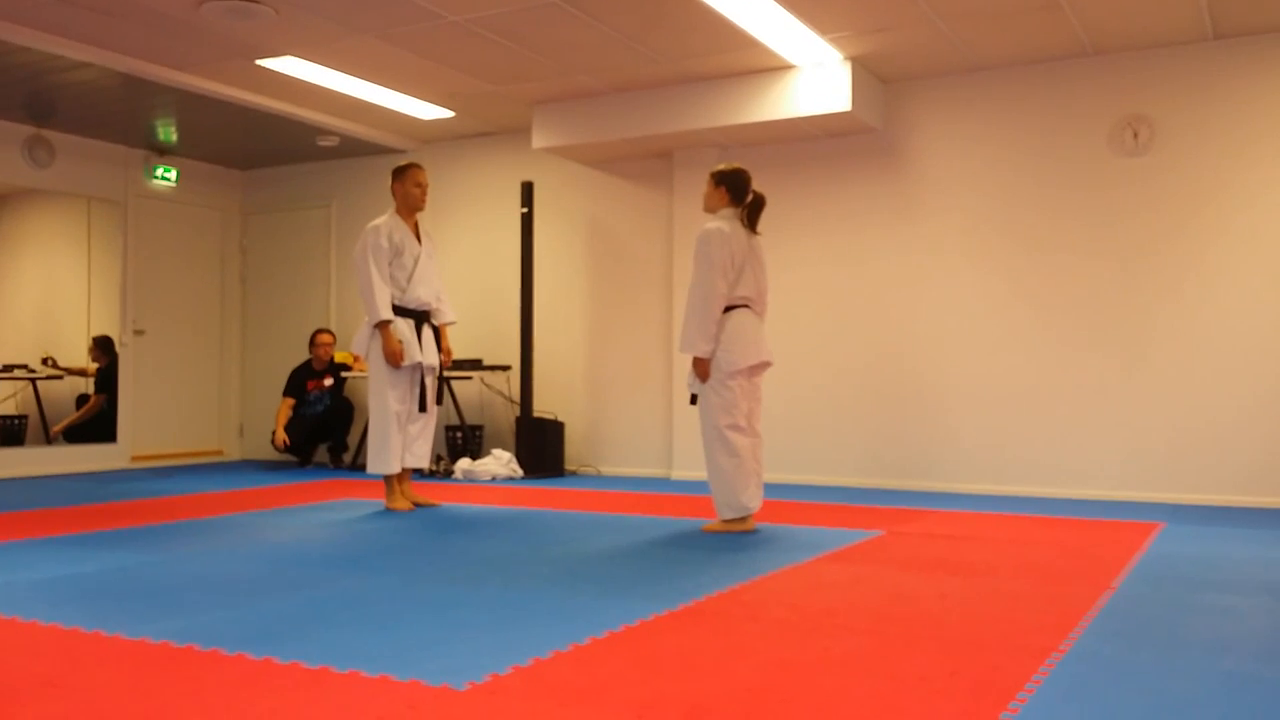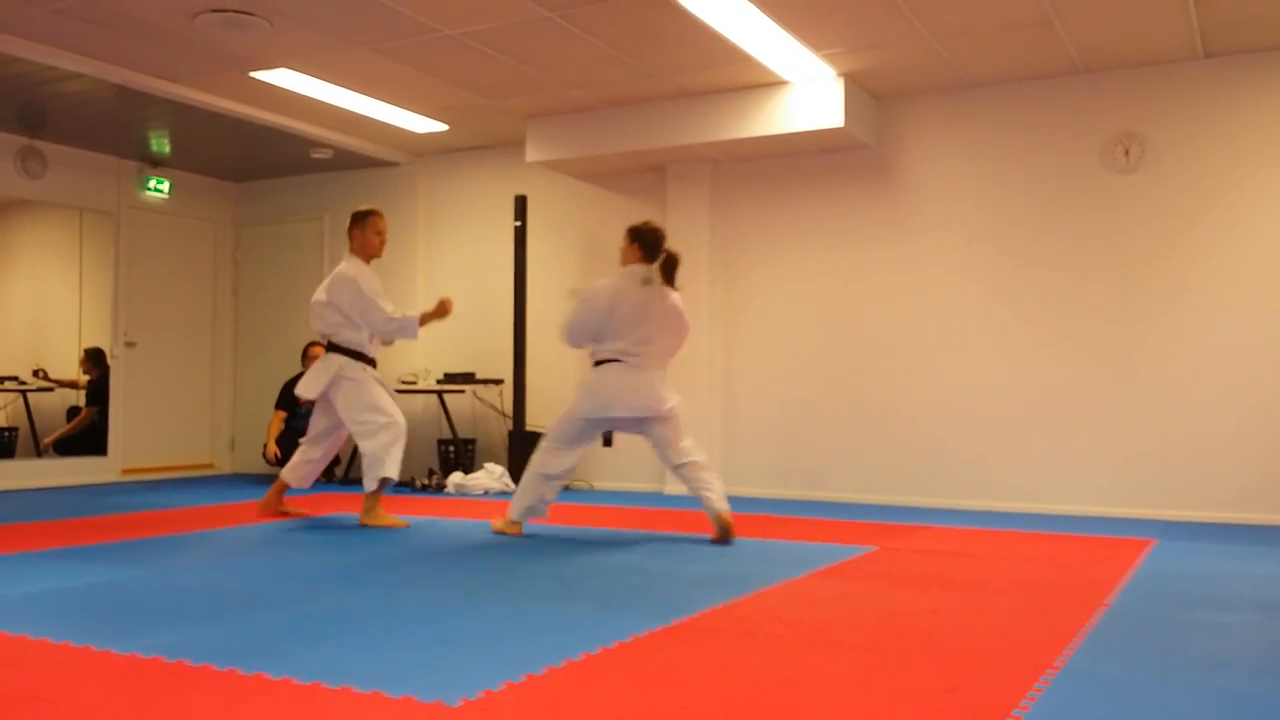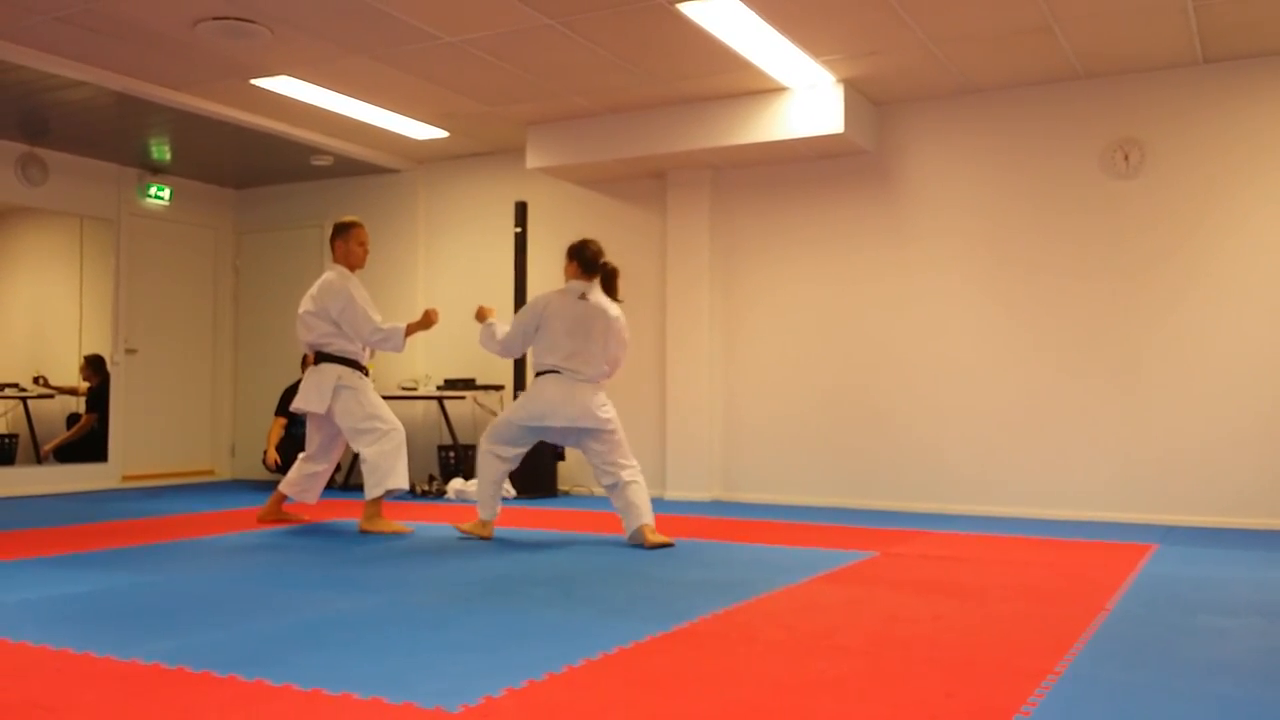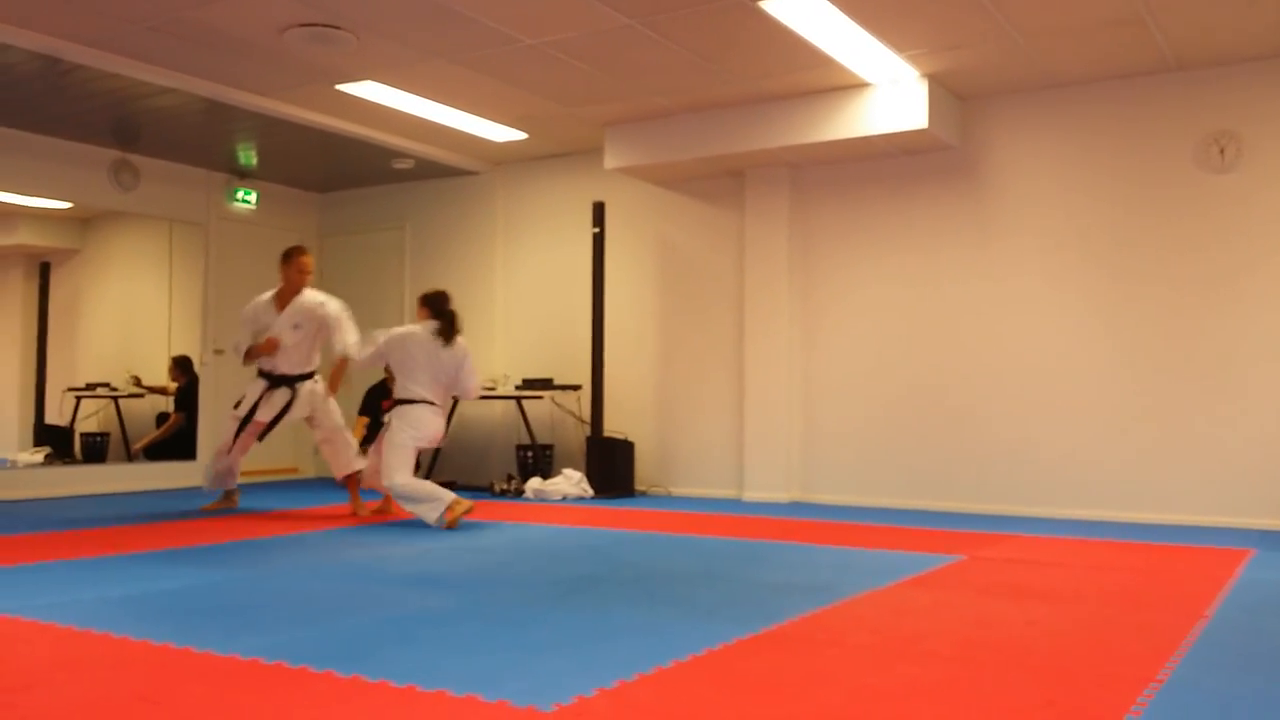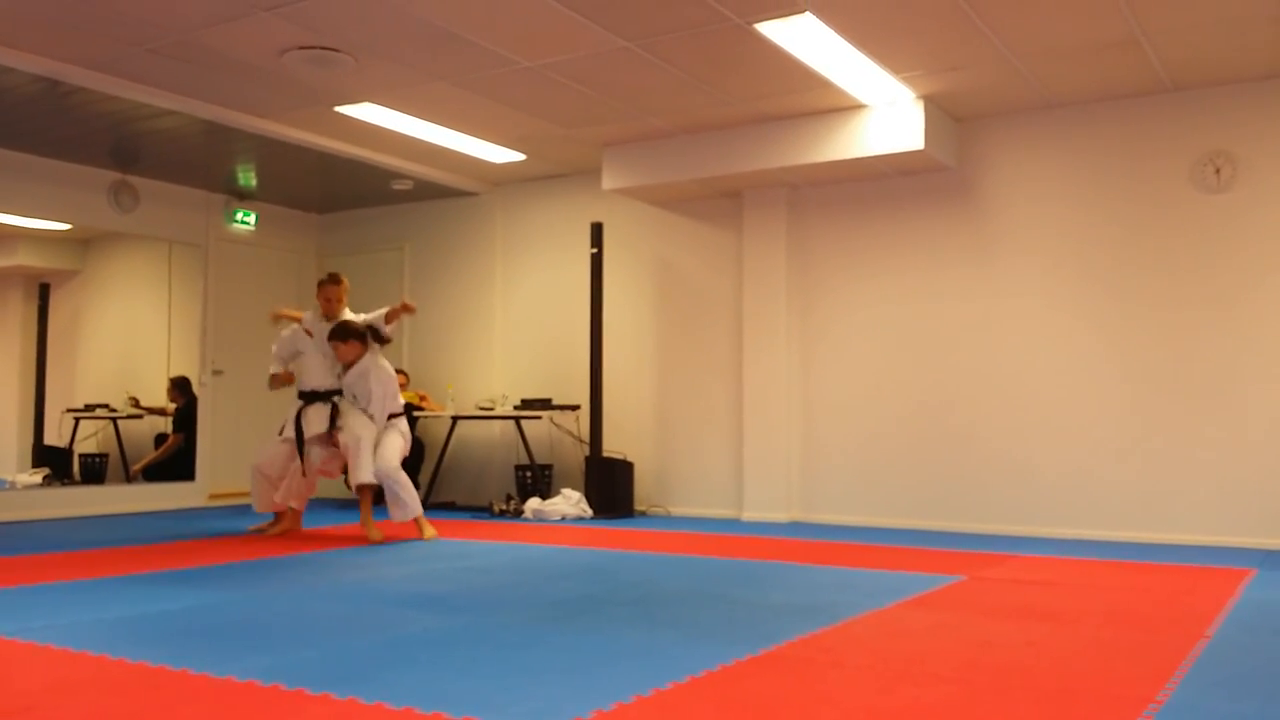
dt=1s
person 1, frame 1
left shoulder: (425, 239)
right shoulder: (379, 232)
right elbow: (374, 287)
left wrist: (442, 335)
right wrist: (388, 335)
left hip: (422, 331)
right hip: (394, 329)
left knee: (421, 410)
right knee: (390, 408)
left ankle: (405, 485)
right ankle: (392, 490)
person 1, frame 2
left shoulder: (350, 275)
right shoulder: (352, 276)
left elbow: (369, 325)
right elbow: (385, 321)
left wrist: (389, 334)
right wrist: (433, 315)
left hip: (342, 368)
right hip: (345, 370)
left knee: (324, 438)
right knee: (387, 424)
left ankle: (273, 498)
right ankle: (371, 509)
person 1, frame 3
left shoulder: (326, 284)
right shoulder: (342, 285)
right elbow: (371, 332)
right wrist: (418, 326)
left hip: (327, 375)
right hip: (339, 377)
left knee: (318, 451)
right knee: (386, 434)
left ankle: (275, 506)
right ankle: (372, 516)
person 1, frame 4
left shoulder: (318, 305)
right shoulder: (259, 306)
left elbow: (345, 330)
right elbow: (243, 344)
left wrist: (340, 365)
right wrist: (256, 350)
left hip: (305, 387)
right hip: (266, 387)
left knee: (334, 432)
right knee: (231, 442)
right ankle: (228, 494)
person 1, frame 5
left shoulder: (354, 324)
right shoulder: (297, 330)
left elbow: (377, 321)
right elbow: (278, 358)
left wrist: (396, 310)
right wrist: (277, 376)
left hip: (338, 407)
right hip: (308, 409)
right knee: (267, 464)
right ankle: (281, 517)
person 2, frame 1
left shoulder: (714, 233)
right shoulder: (749, 236)
left elbow: (708, 294)
left wrist: (700, 349)
left hip: (724, 339)
right hip: (748, 337)
left knee: (724, 428)
right knee: (744, 428)
left ankle: (737, 512)
right ankle: (745, 509)
person 2, frame 2
left shoulder: (609, 289)
right shoulder: (669, 296)
left elbow: (575, 335)
right elbow: (677, 336)
left hip: (608, 385)
right hip: (651, 387)
left knee: (553, 451)
right knee: (683, 455)
left ankle: (516, 519)
right ankle: (718, 512)
person 2, frame 3
left shoulder: (545, 304)
right shoulder: (612, 313)
left elbow: (508, 346)
right elbow: (613, 363)
left wrist: (489, 321)
left hip: (545, 396)
right hip: (590, 399)
left knee: (495, 446)
right knee: (622, 467)
left ankle: (484, 521)
right ankle: (645, 528)
person 2, frame 4
left shoulder: (402, 337)
right shoulder: (458, 345)
left elbow: (368, 357)
right elbow: (469, 391)
left hip: (406, 416)
right hip: (431, 416)
left knee: (396, 483)
right knee: (377, 457)
left ankle: (454, 504)
person 2, frame 5
left shoulder: (376, 372)
right shoulder: (358, 359)
left elbow: (376, 419)
left hip: (389, 426)
right hip: (364, 427)
left knee: (386, 467)
left ankle: (420, 521)
